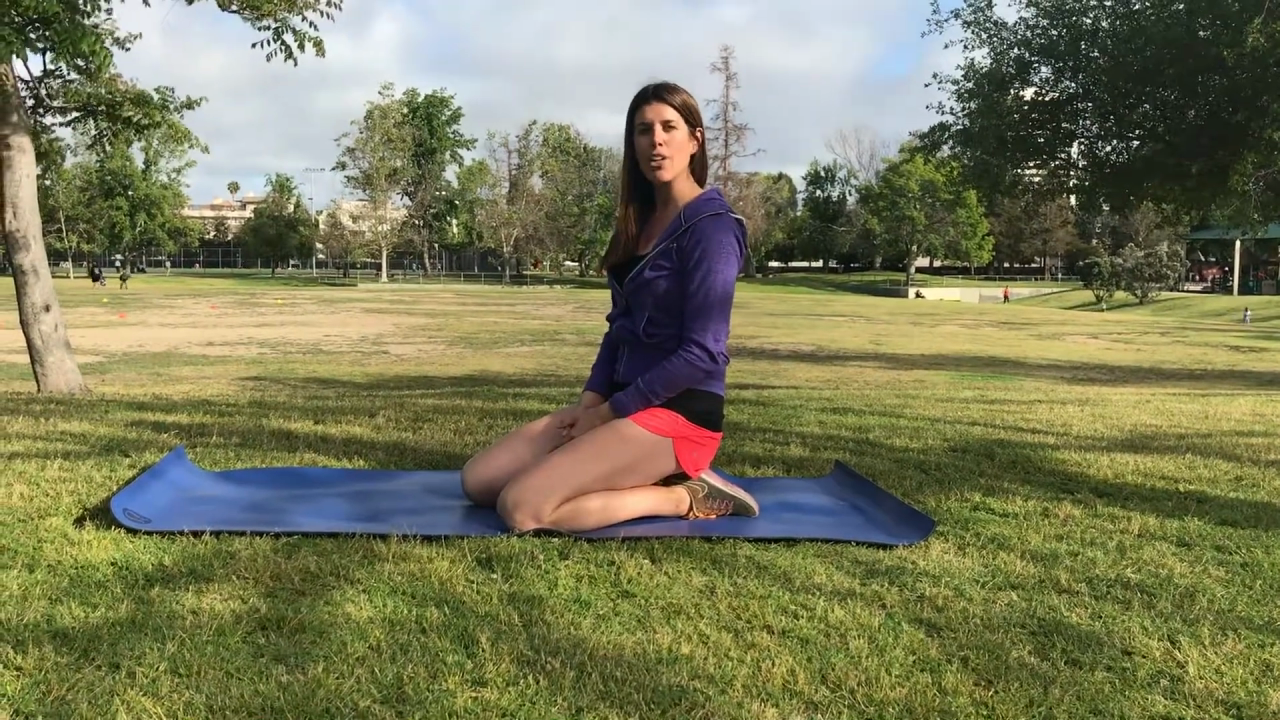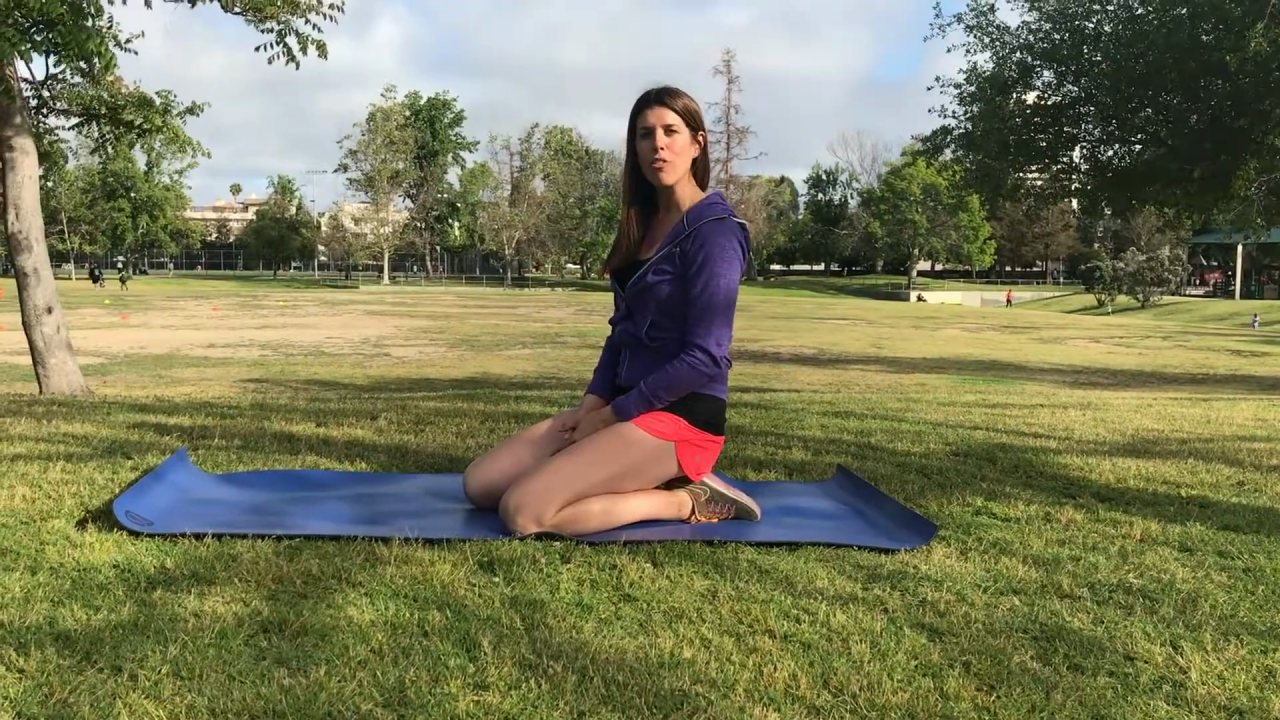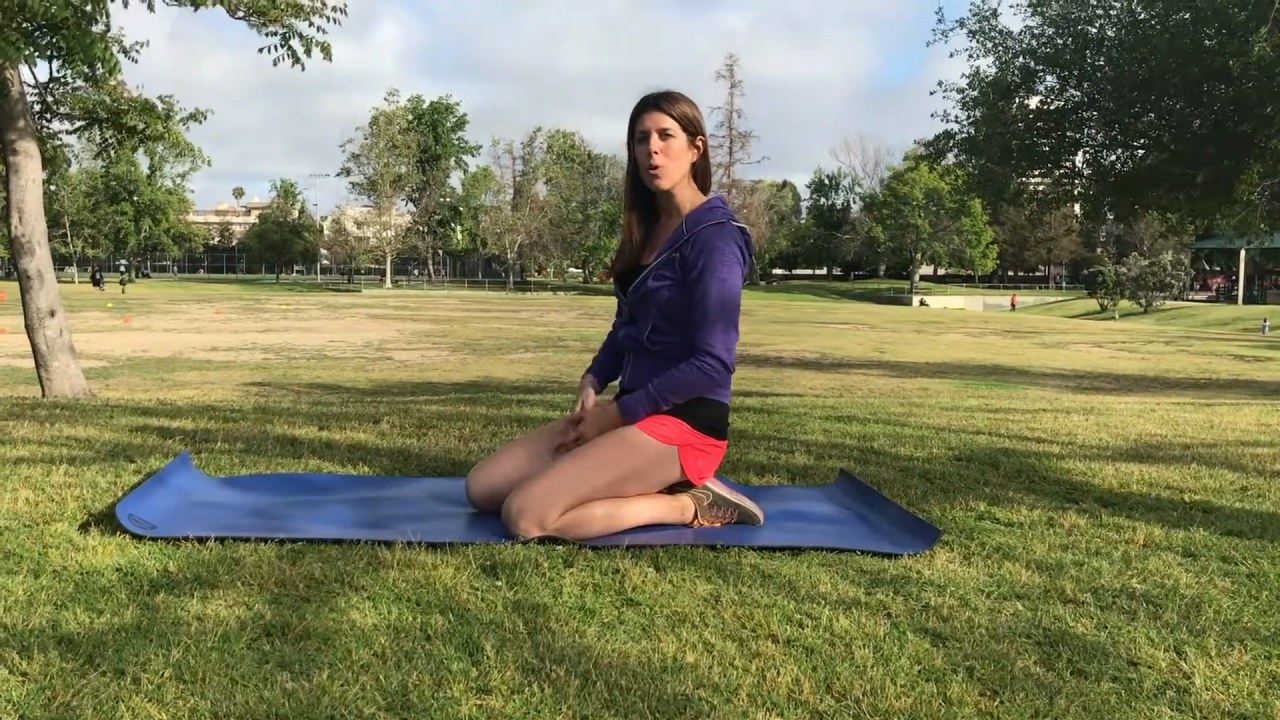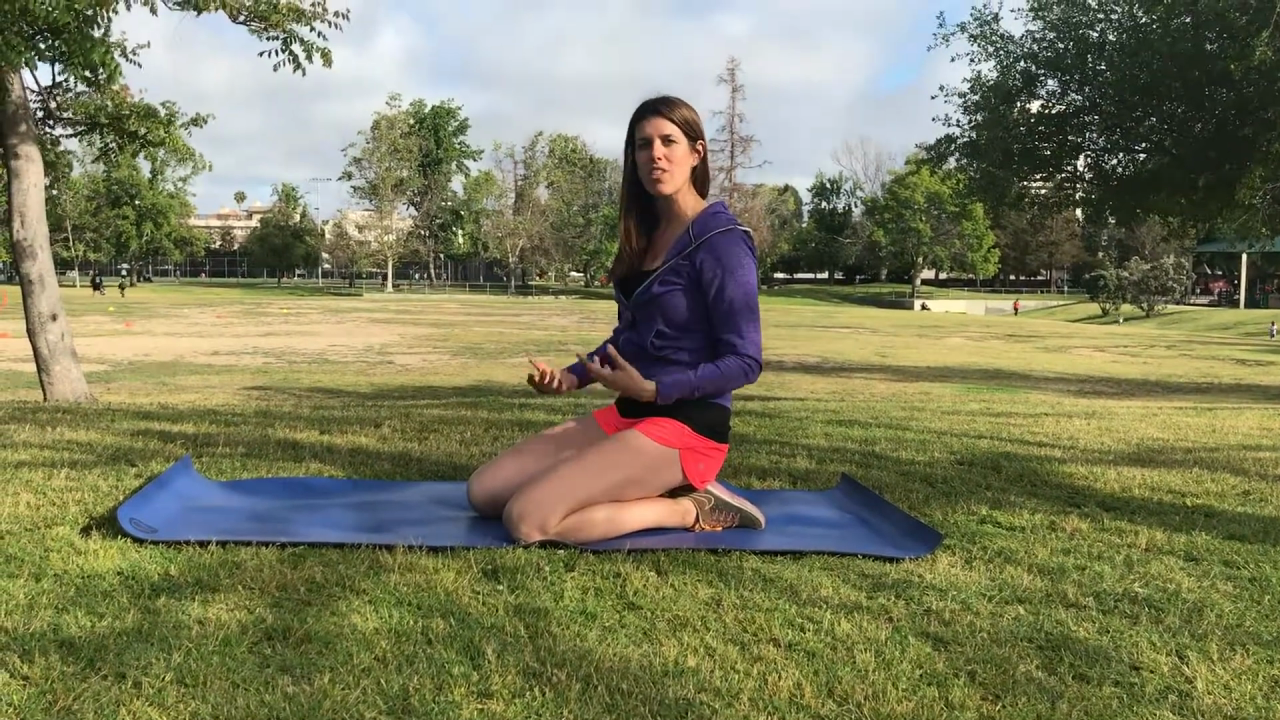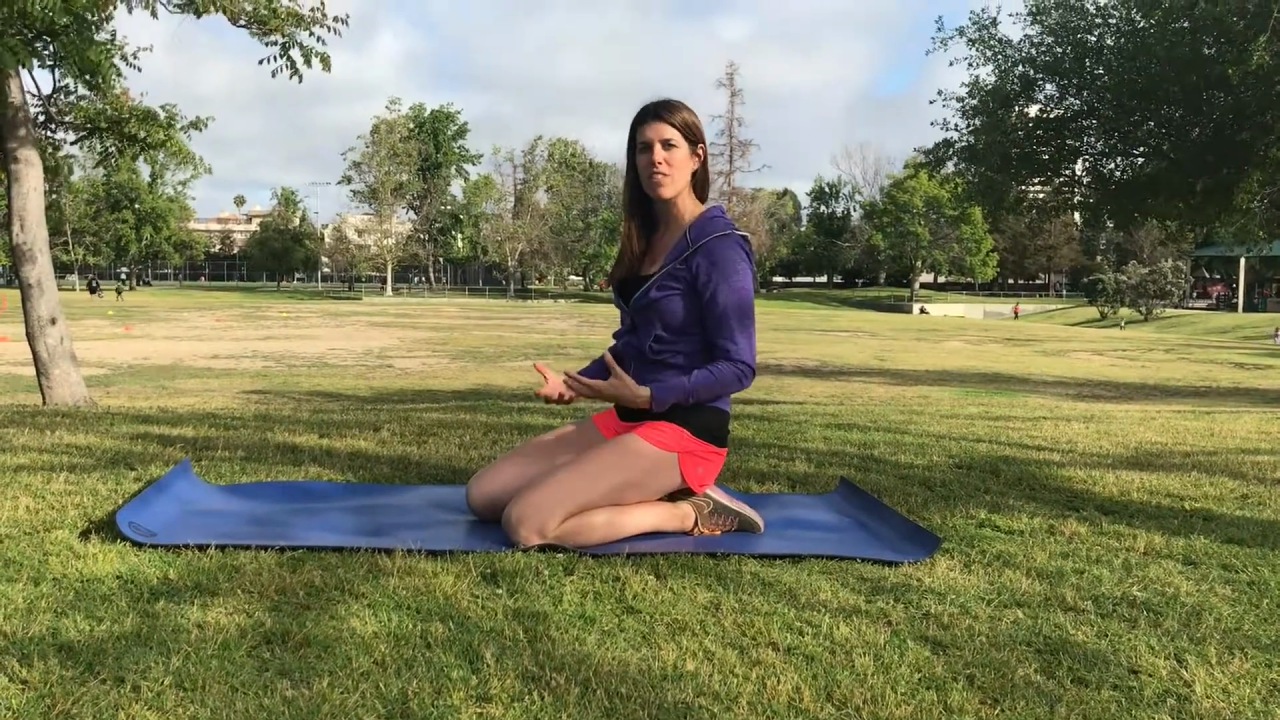
dt=0.3s
person 1, frame 1
left shoulder: (711, 227)
right shoulder: (639, 220)
left elbow: (702, 352)
left wrist: (609, 412)
right wrist: (590, 400)
left hip: (679, 413)
right hip: (624, 400)
left knee: (521, 508)
right knee: (478, 479)
left ankle: (684, 496)
right ankle: (657, 478)
person 1, frame 2
left shoulder: (713, 231)
right shoulder: (642, 225)
left elbow: (705, 357)
left wrist: (611, 415)
right wrist: (592, 403)
left hip: (682, 417)
right hip: (627, 404)
left knee: (523, 511)
right knee: (480, 483)
left ankle: (685, 500)
right ankle: (660, 483)
person 1, frame 3
left shoulder: (714, 236)
right shoulder: (645, 228)
left elbow: (714, 361)
left wrist: (617, 413)
right wrist: (591, 386)
left hip: (684, 422)
right hip: (631, 409)
left knee: (525, 515)
right knee: (482, 486)
left ankle: (688, 505)
right ankle: (660, 486)
person 1, frame 4
left shoulder: (720, 241)
right shoulder: (644, 235)
left elbow: (744, 362)
left wrist: (652, 390)
right wrist: (569, 375)
left hip: (687, 425)
right hip: (628, 413)
left knee: (526, 519)
right knee: (484, 490)
left ankle: (689, 509)
right ankle: (665, 490)
person 1, frame 5
left shoulder: (718, 246)
right shoulder: (644, 238)
left elbow: (737, 367)
left wrist: (645, 395)
right wrist: (576, 382)
left hip: (685, 430)
right hip: (628, 418)
left knee: (526, 523)
right knee: (483, 494)
left ankle: (688, 512)
right ankle: (661, 494)
